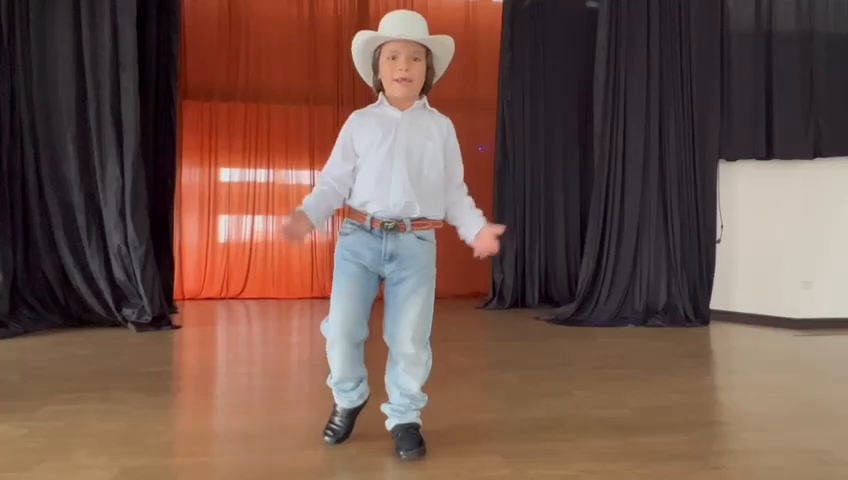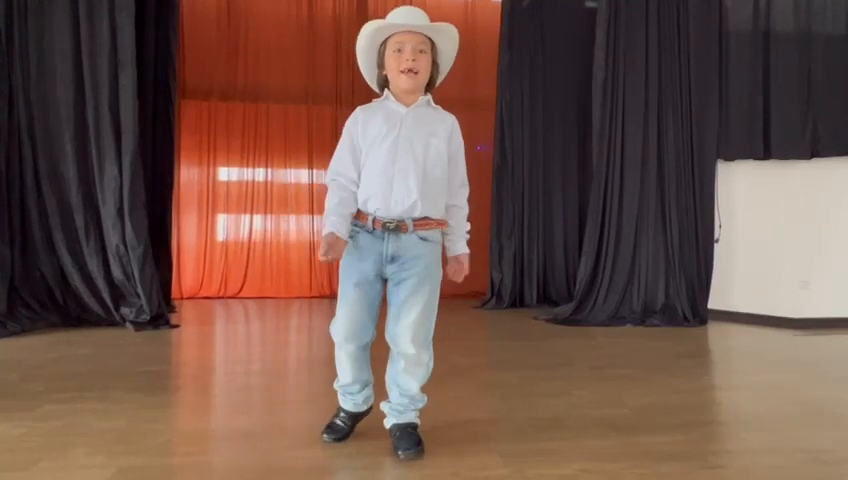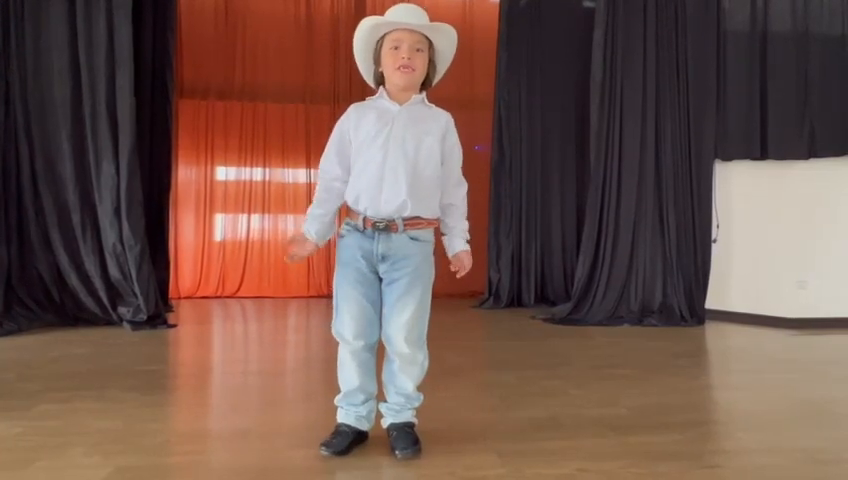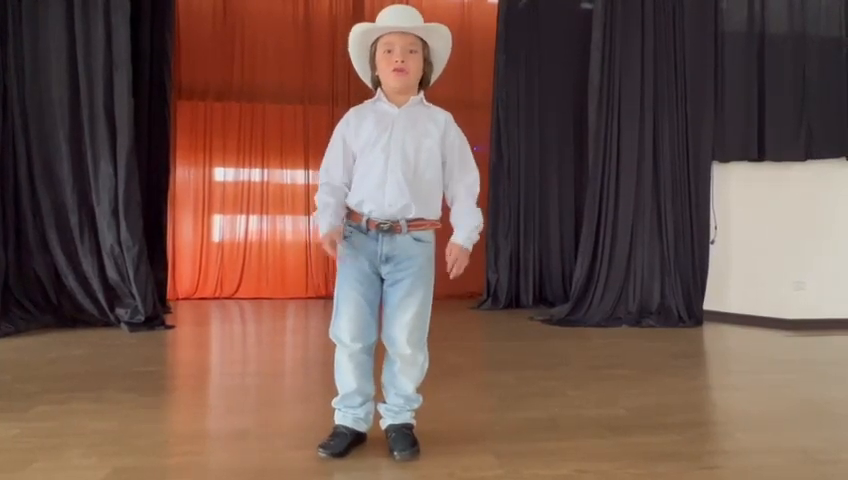
dt=0.7s
person 1, frame 1
left shoulder: (440, 126)
right shoulder: (359, 122)
left elbow: (453, 191)
right elbow: (333, 183)
left wrist: (476, 230)
right wrist: (307, 216)
left hip: (415, 242)
right hip: (359, 237)
left knee: (411, 338)
right knee: (342, 328)
left ankle: (404, 419)
right ankle: (349, 401)
person 1, frame 2
left shoulder: (445, 124)
right shoulder: (363, 118)
left elbow: (456, 191)
right elbow: (343, 182)
left wrist: (457, 246)
right wrist: (335, 231)
left hip: (420, 243)
right hip: (366, 237)
left knee: (412, 339)
right knee: (349, 330)
left ankle: (403, 418)
right ankle: (353, 403)
person 1, frame 3
left shoulder: (440, 122)
right shoulder: (356, 117)
left elbow: (453, 188)
right elbow: (333, 179)
left wrist: (457, 242)
right wrist: (314, 230)
left hip: (412, 242)
right hip: (356, 238)
left knee: (406, 338)
right knee: (353, 334)
left ankle: (401, 419)
right ankle: (354, 419)
person 1, frame 4
left shoulder: (440, 123)
right shoulder: (356, 119)
left elbow: (463, 185)
right elbow: (332, 182)
left wrist: (462, 237)
right wrist: (329, 225)
left hip: (414, 243)
right hip: (360, 240)
left knee: (406, 340)
right knee: (351, 336)
left ankle: (399, 420)
right ankle: (351, 421)
